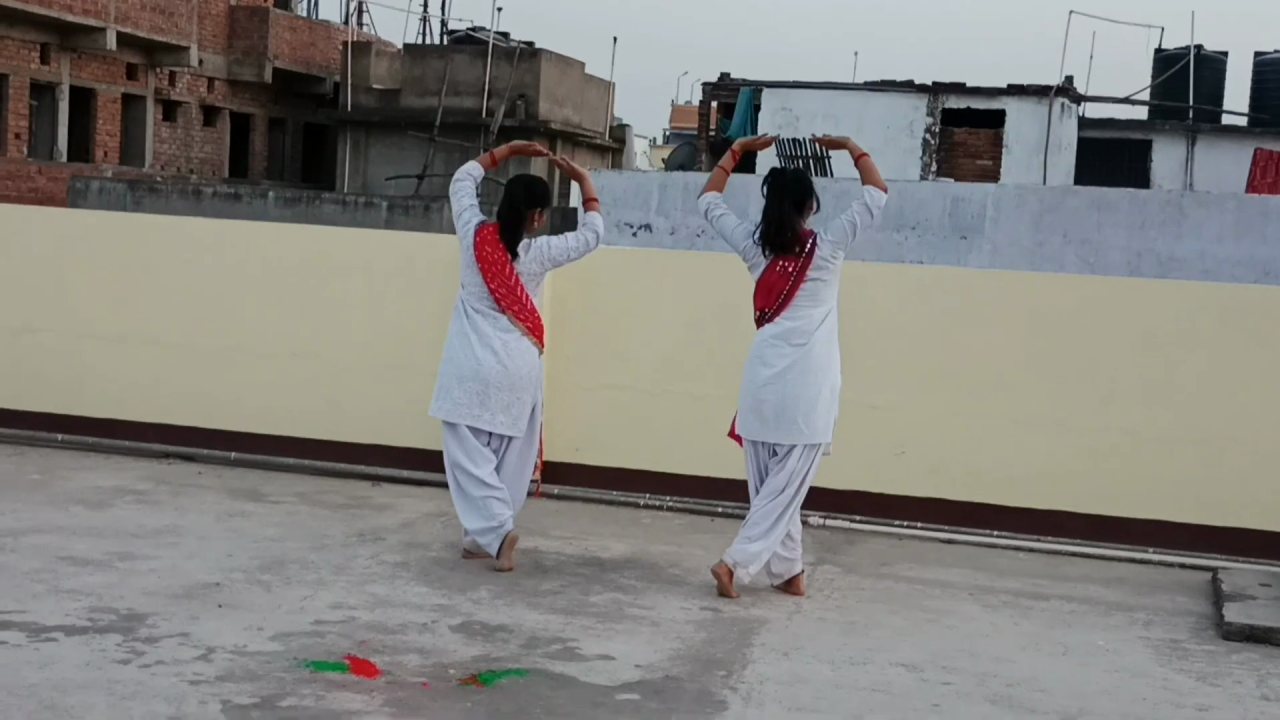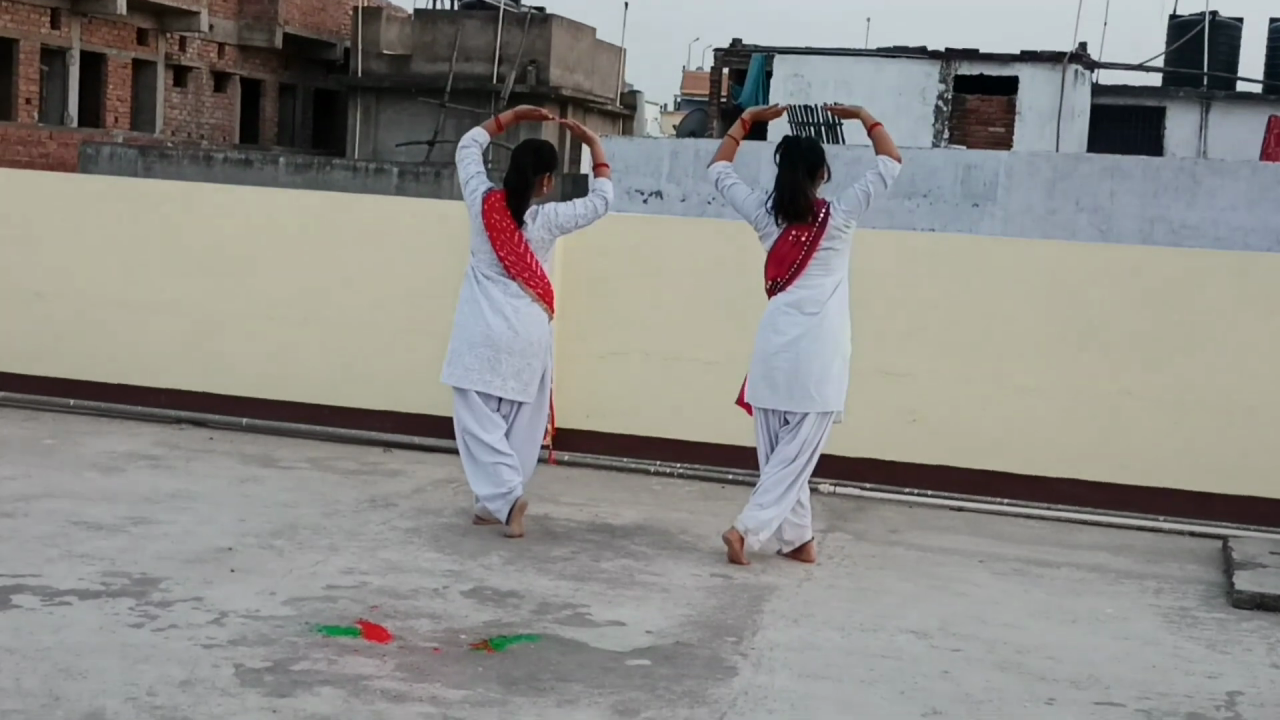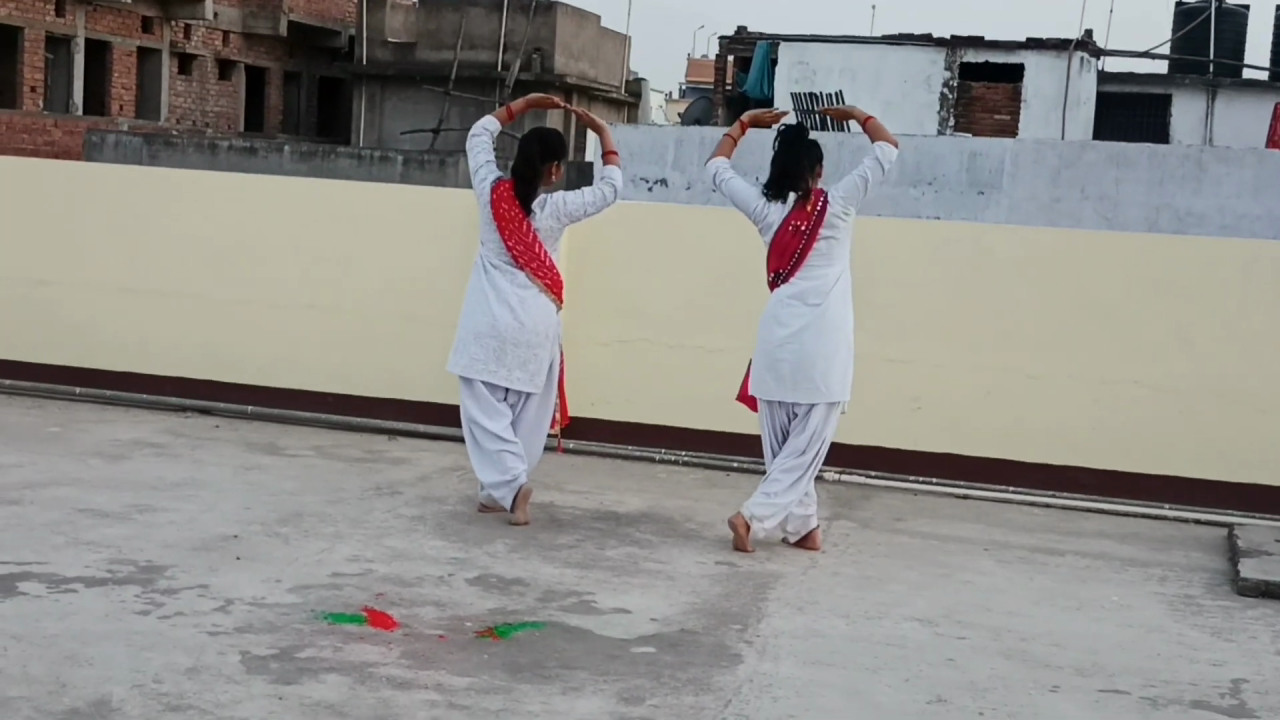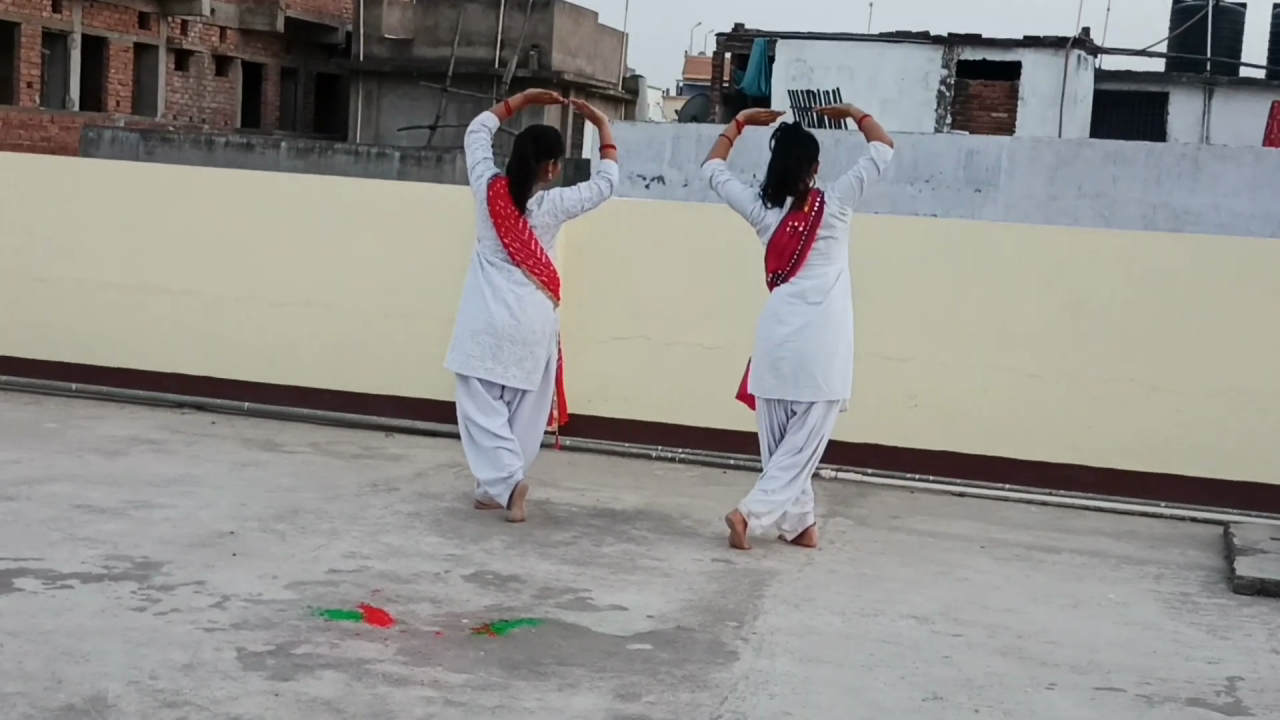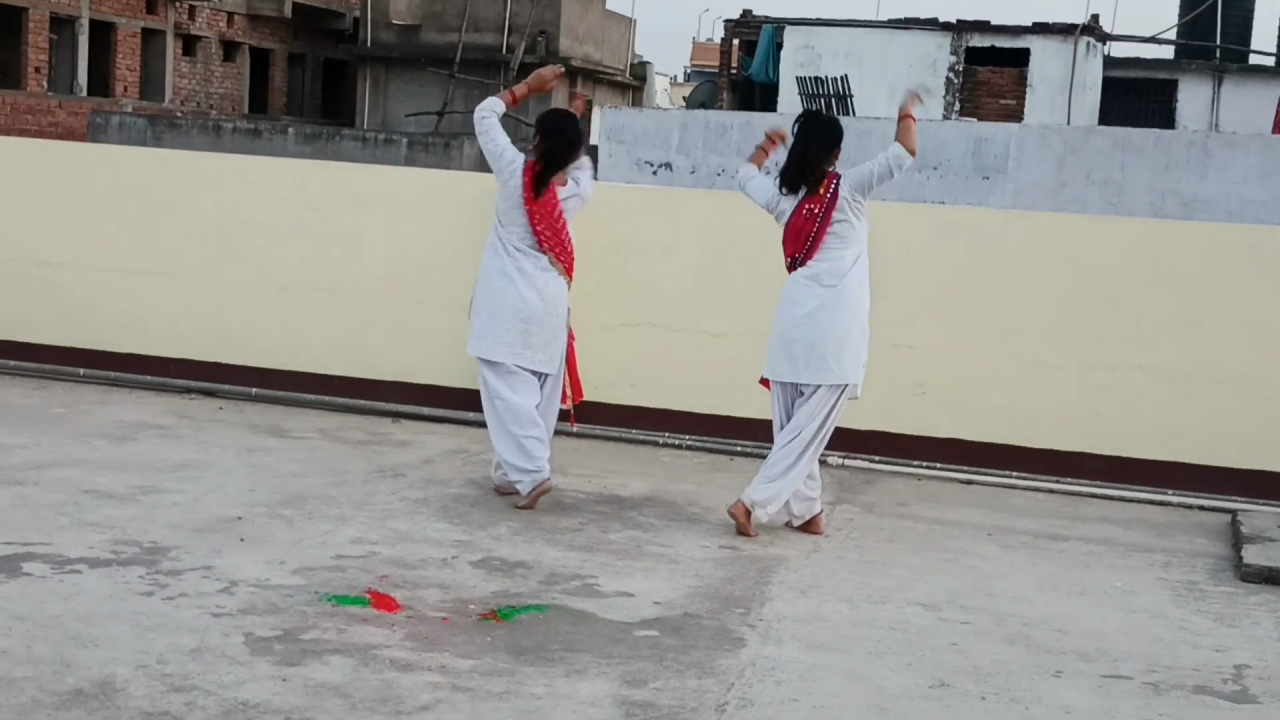
dt=1s
person 1, frame 1
left shoulder: (755, 246)
right shoulder: (827, 247)
left elbow: (709, 200)
right elbow: (877, 193)
left wrist: (737, 150)
right wrist: (852, 148)
left hip: (764, 378)
right hip: (808, 384)
left knee: (769, 484)
right knee: (787, 485)
left ankle: (787, 571)
right ankle: (737, 562)
person 1, frame 2
left shoulder: (765, 216)
right shoulder: (840, 217)
left elbow: (719, 170)
right elbow: (891, 163)
left wrist: (746, 119)
right wrist: (864, 117)
left hip: (776, 346)
right hip: (819, 353)
left knee: (777, 452)
right knee: (797, 454)
left ankle: (796, 538)
right ankle: (748, 529)
person 1, frame 3
left shoulder: (765, 208)
right shoulder: (838, 205)
left elbow: (717, 166)
right elbow: (887, 148)
left wrist: (744, 122)
right wrist: (856, 114)
left hip: (779, 338)
right hip: (823, 344)
left knee: (782, 443)
right knee: (807, 444)
left ankle: (801, 526)
right ankle: (754, 516)
person 1, frame 4
left shoulder: (762, 209)
right shoulder: (835, 205)
left elbow: (713, 168)
right elbow: (883, 148)
left wrist: (739, 122)
right wrist: (853, 113)
left hip: (778, 336)
right hip: (823, 342)
left knee: (780, 441)
right knee: (805, 441)
left ankle: (798, 523)
right ankle: (751, 513)
person 1, frame 5
left shoulder: (782, 195)
right shoulder: (850, 189)
left elbow: (746, 173)
right elbow: (903, 154)
left wrist: (770, 141)
right wrist: (908, 111)
left hip: (795, 316)
right hip: (835, 324)
left knee: (794, 423)
right knee: (810, 425)
left ankle: (805, 510)
right ankle: (754, 502)
person 2, frame 1
left shoulder: (475, 236)
right shoulder: (539, 253)
left elbow: (463, 179)
right elbow: (592, 233)
left wrist: (507, 151)
right wrist: (583, 180)
left hip: (472, 367)
right hip: (518, 369)
left knee: (469, 454)
right knee: (509, 459)
left ankle: (494, 531)
right ankle: (483, 536)
person 2, frame 2
left shoulder: (483, 203)
right shoulder: (548, 219)
left elbow: (468, 146)
right elbow: (601, 200)
left wrist: (513, 115)
right wrist: (593, 143)
left hip: (482, 333)
right hip: (528, 335)
left knee: (479, 419)
right knee: (519, 425)
left ankle: (504, 497)
right ankle: (495, 502)
person 2, frame 3
left shoulder: (491, 191)
right shoulder: (557, 208)
left elbow: (479, 134)
right elbow: (610, 187)
left wrist: (524, 104)
right wrist: (603, 132)
left hip: (489, 322)
right hip: (535, 325)
left knee: (485, 408)
right knee: (527, 414)
left ankle: (508, 484)
right ankle: (500, 489)
person 2, frame 4
left shoulder: (488, 188)
right shoulder: (553, 205)
left elbow: (477, 130)
right elbow: (605, 182)
left wrist: (522, 99)
right wrist: (603, 126)
left hip: (486, 319)
right hip: (532, 322)
left knee: (481, 405)
right knee: (524, 411)
left ankle: (504, 481)
right ankle: (498, 485)
person 2, frame 5
left shoulder: (514, 170)
right shoulder: (574, 189)
left elbow: (485, 116)
right elbow: (583, 171)
left wrist: (528, 86)
right wrist: (575, 121)
left hip: (508, 302)
right hip: (549, 303)
left knee: (509, 388)
right knee: (539, 394)
left ankle: (530, 471)
right ankle: (515, 471)
